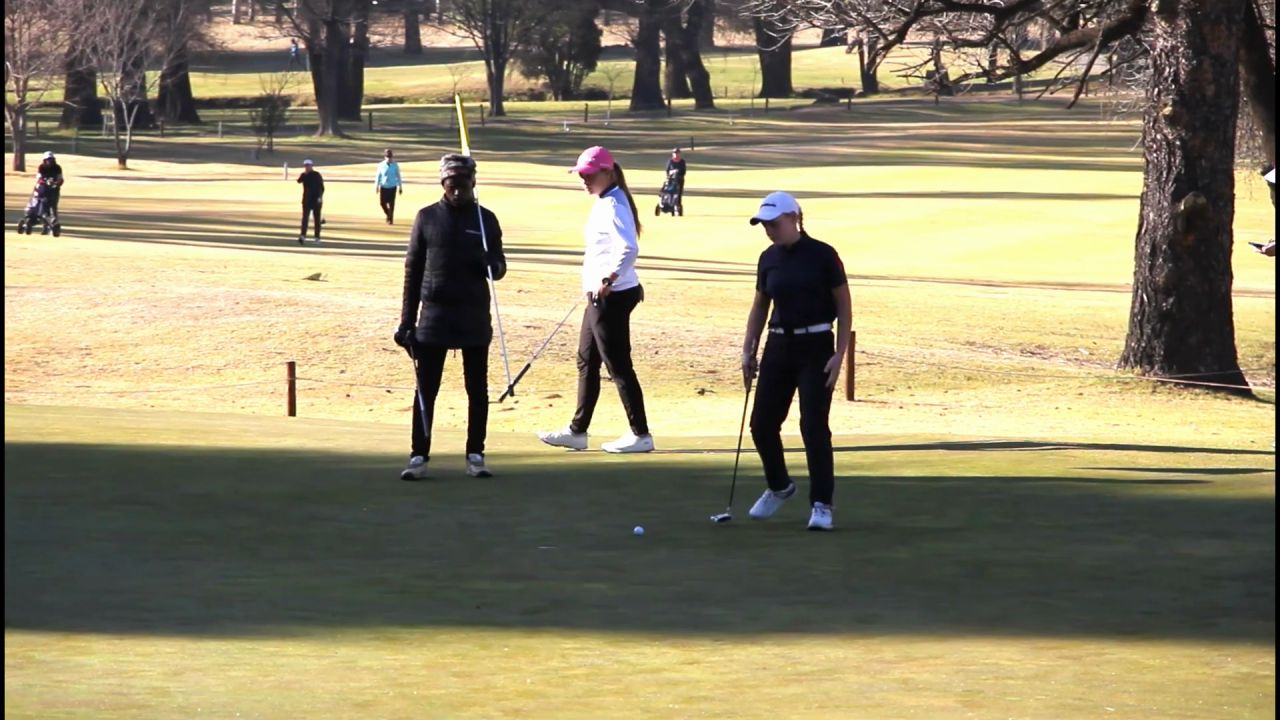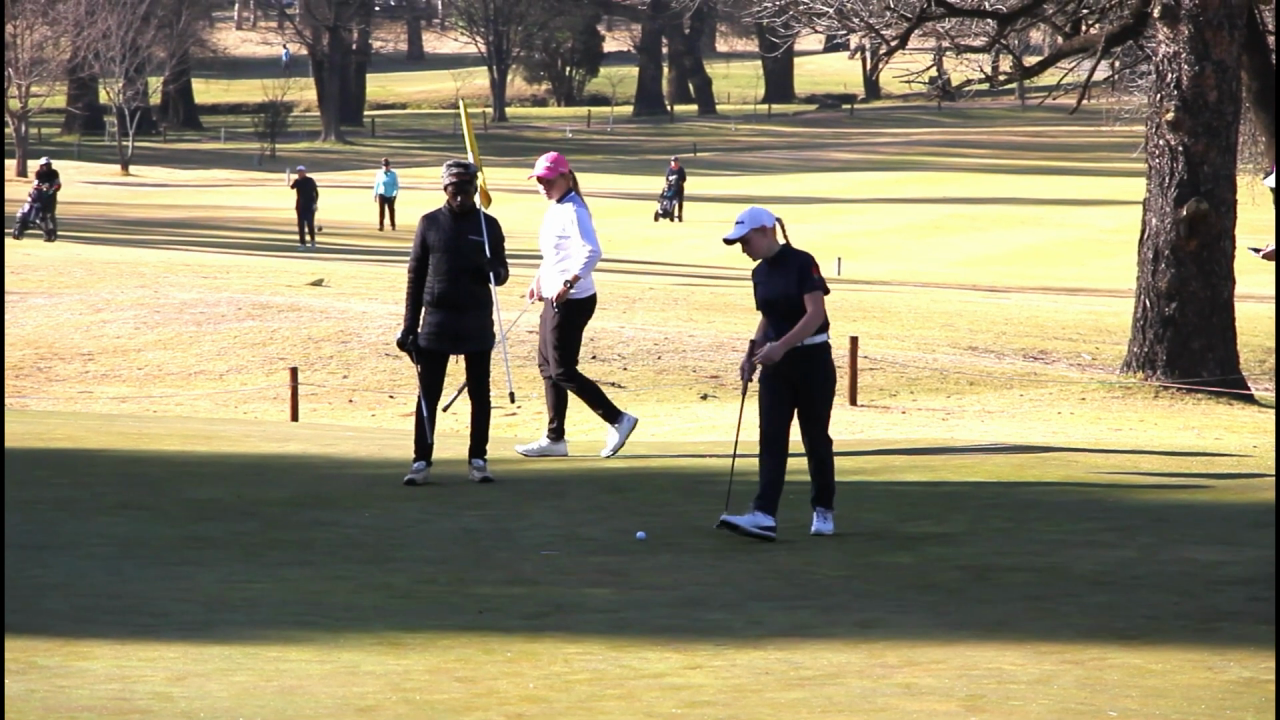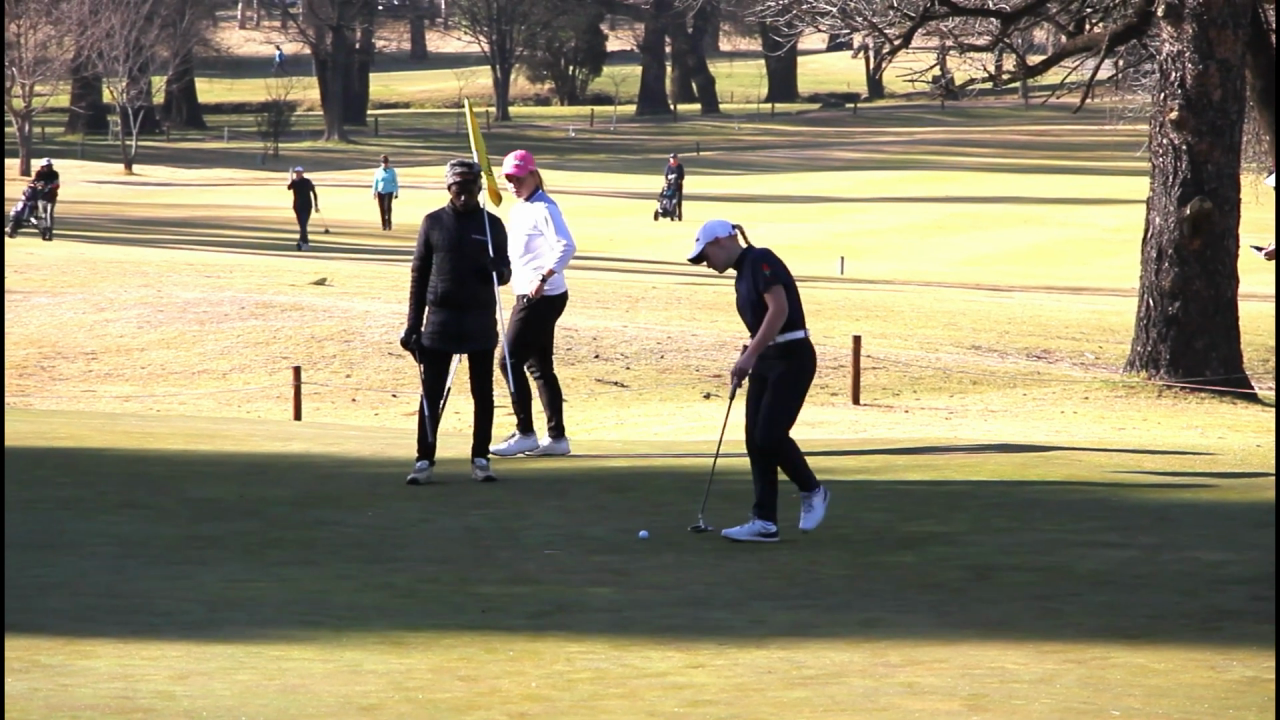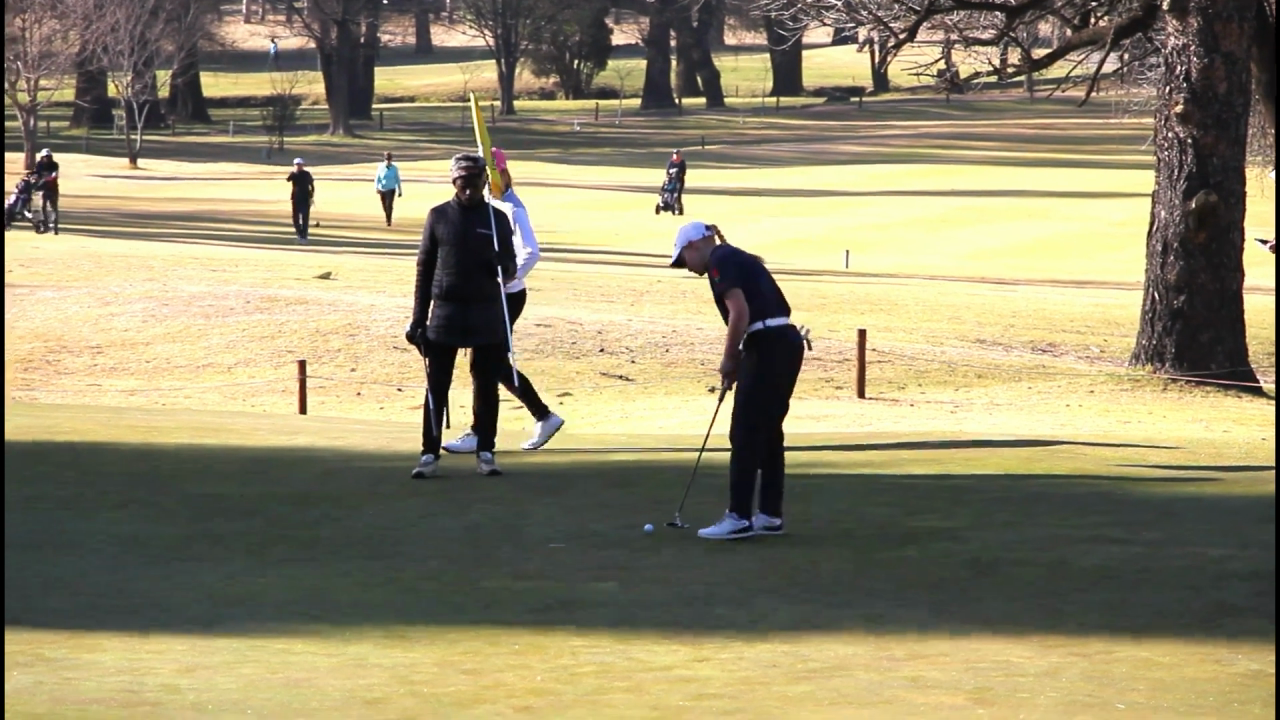
dt=0.3s
person 1, frame 1
left shoulder: (823, 254)
right shoulder: (768, 258)
left elbow: (844, 305)
right elbow: (760, 305)
left wrist: (839, 355)
right wrist: (748, 349)
left hip: (816, 349)
right hip: (778, 347)
left knee: (813, 426)
right knee: (762, 424)
left ankle: (821, 504)
right ankle: (778, 486)
person 1, frame 2
left shoulder: (802, 263)
right shoulder: (760, 273)
left elbow: (815, 314)
left wrist: (782, 346)
right wrist: (751, 355)
left hip: (811, 359)
right hip: (776, 362)
left knee: (815, 438)
right knee: (772, 435)
left ankle: (823, 508)
right ankle: (764, 515)
person 1, frame 3
left shoulder: (760, 260)
right shoulder: (744, 274)
left elbow: (779, 309)
left wrist: (749, 356)
right wrist: (747, 359)
left hip: (791, 357)
right hip: (774, 358)
left knee: (768, 435)
right knee: (755, 437)
left ankle: (812, 490)
right ankle: (765, 519)
person 1, frame 4
left shoulder: (720, 261)
right shoulder: (738, 259)
left elbow: (740, 312)
left wrist: (729, 358)
right wrist: (736, 359)
left hip: (769, 347)
right hip: (785, 344)
left knee: (745, 432)
right knee: (767, 430)
left ankle: (738, 517)
right ankle: (770, 514)
person 2, frame 1
left shoulder: (486, 219)
right shoulder: (426, 217)
left elbow: (499, 267)
right elbow: (412, 271)
left wrist: (489, 265)
right wrist: (407, 320)
left hip: (474, 315)
right hip: (434, 315)
left knee: (477, 389)
right knee: (425, 389)
left ankle: (475, 454)
right ankle: (419, 456)
person 2, frame 2
left shoulder: (488, 225)
right shoulder: (429, 223)
left elbow: (502, 273)
right elbow: (415, 276)
left wrist: (492, 271)
right wrist: (409, 325)
left hip: (477, 321)
right hip: (436, 320)
left knee: (479, 394)
right knee: (428, 394)
left ankle: (478, 459)
right ankle: (421, 461)
person 2, frame 3
left shoulder: (492, 224)
right shoulder: (433, 222)
left elbow: (505, 272)
right elbow: (419, 275)
left wrist: (495, 271)
right wrist: (413, 325)
left hip: (480, 320)
right hip: (440, 319)
left knee: (483, 393)
right knee: (431, 393)
left ankle: (480, 458)
right ankle: (424, 460)
person 2, frame 4
left shoulder: (497, 218)
right shoulder: (438, 216)
left elbow: (510, 267)
right elbow: (424, 269)
left wrist: (501, 265)
right wrist: (418, 318)
left hip: (486, 314)
right hip: (445, 313)
left knee: (487, 387)
right knee: (436, 388)
left ankle: (485, 452)
right ankle: (429, 454)
person 3, frame 1
left shoulder: (613, 206)
right shoulder: (606, 203)
left elbow: (629, 249)
left wrist: (607, 281)
right wrist: (595, 280)
left hip: (612, 296)
right hip: (603, 296)
left knee: (618, 366)
right knee: (586, 361)
left ankle: (640, 435)
right ankle: (577, 430)
person 3, frame 2
left shoulder: (573, 210)
right shoulder: (554, 209)
left elbow: (591, 252)
left wrist: (567, 283)
right wrist: (538, 279)
left hip: (571, 301)
right hip: (555, 301)
left knee: (562, 372)
right knee: (548, 368)
left ankle: (618, 419)
right ankle: (554, 438)
person 3, frame 3
left shoulder: (544, 208)
right shoulder: (519, 209)
left elbow: (566, 247)
left wrist: (542, 278)
left hip: (540, 299)
right hip: (528, 298)
left knee: (511, 362)
right knee: (540, 366)
left ankle: (525, 433)
right ankle: (556, 437)
person 3, frame 4
left shoulder: (511, 209)
right shoulder: (488, 204)
left elbow: (530, 252)
left hip: (503, 296)
right knee: (498, 365)
left ankle: (479, 434)
right ankle: (545, 416)
